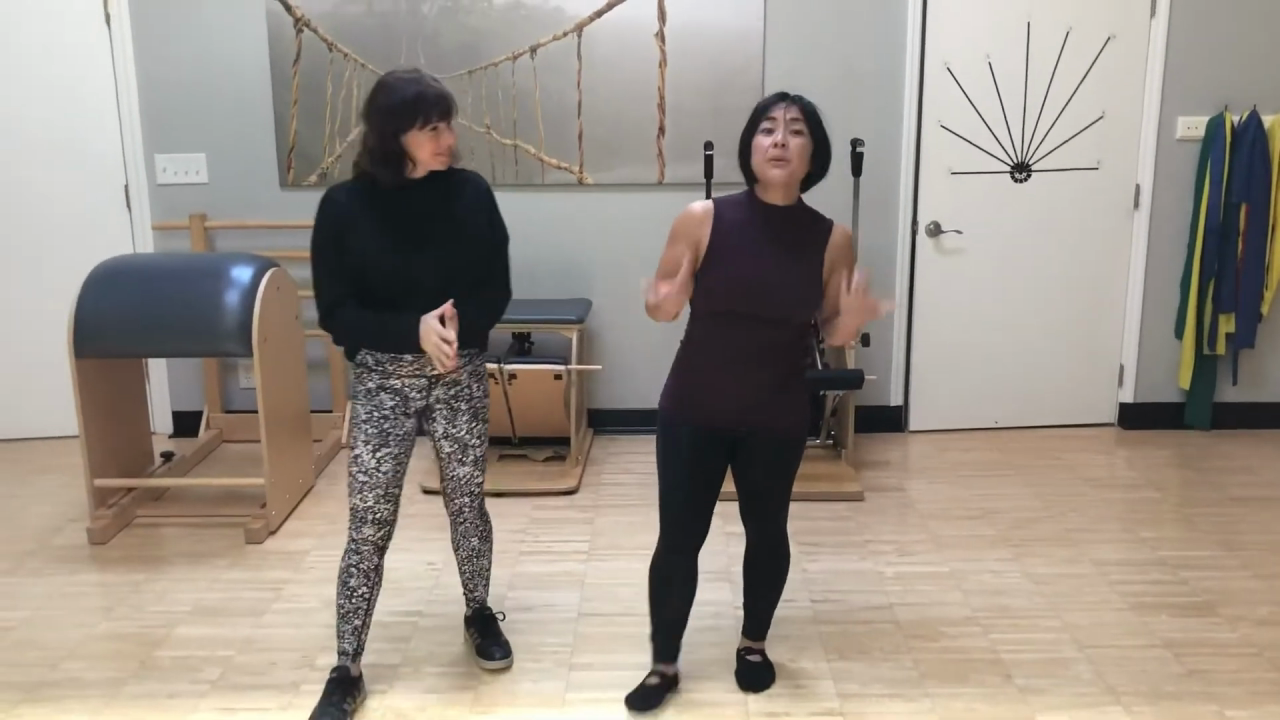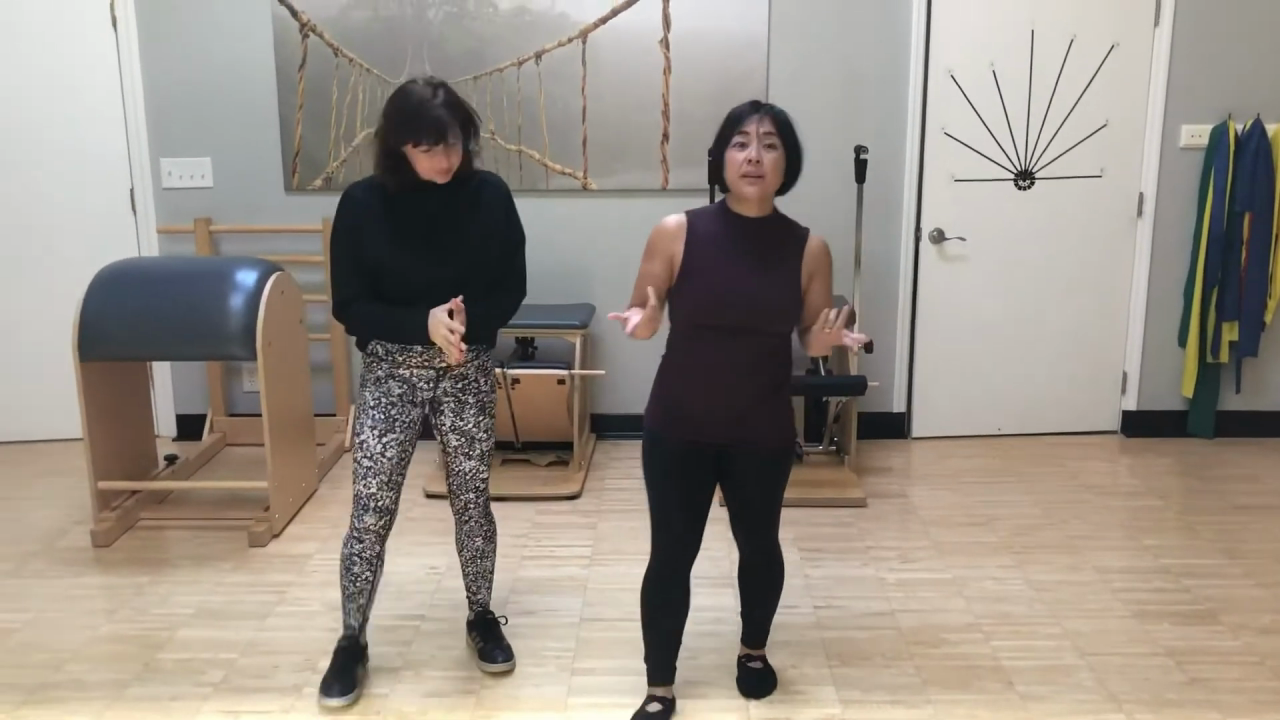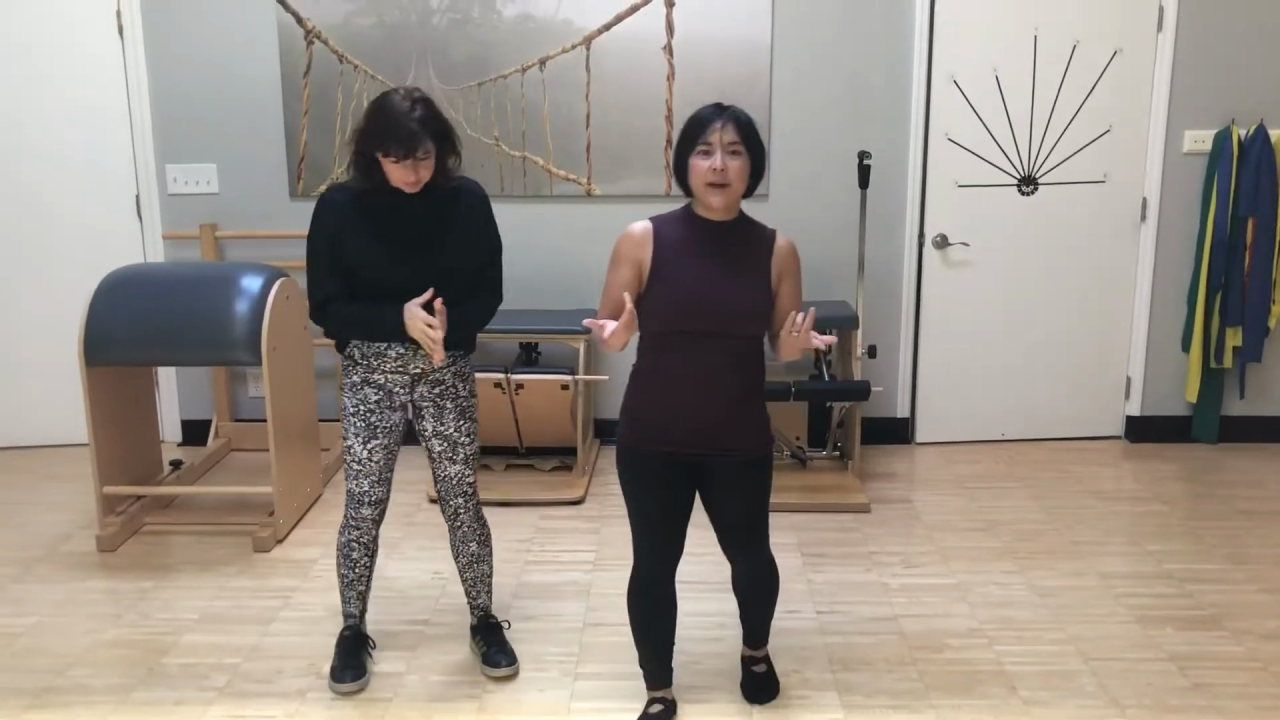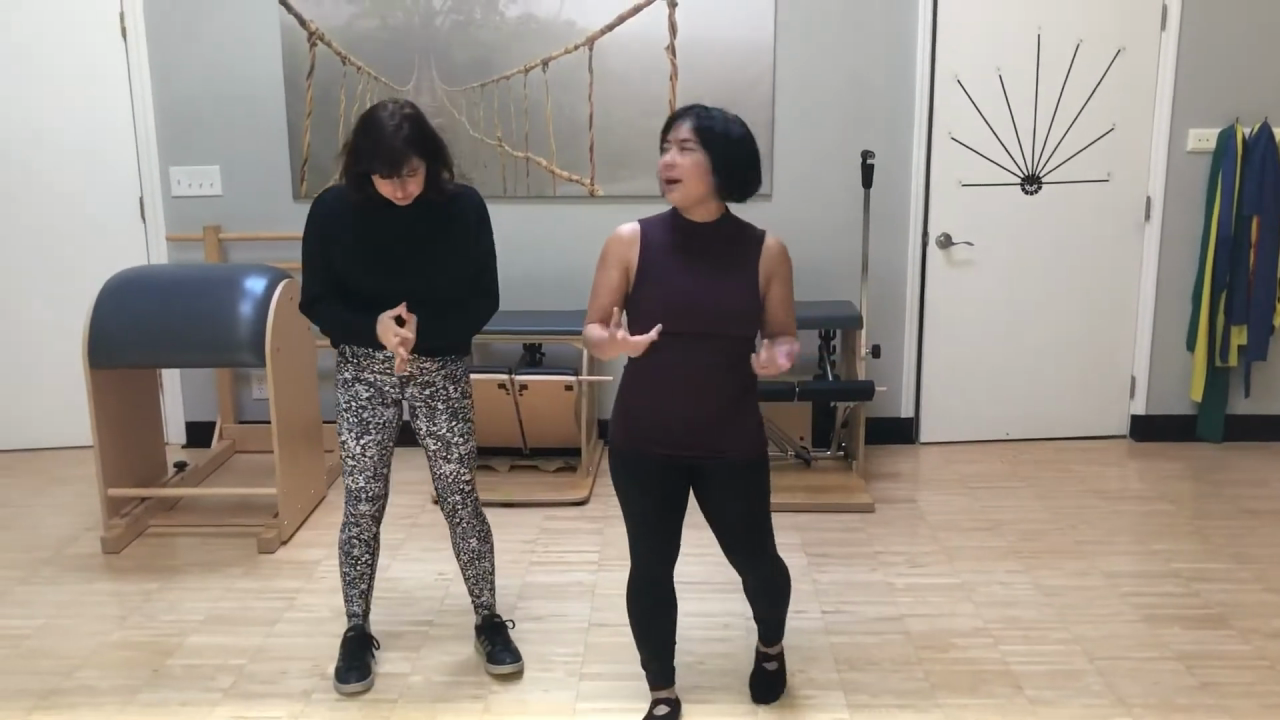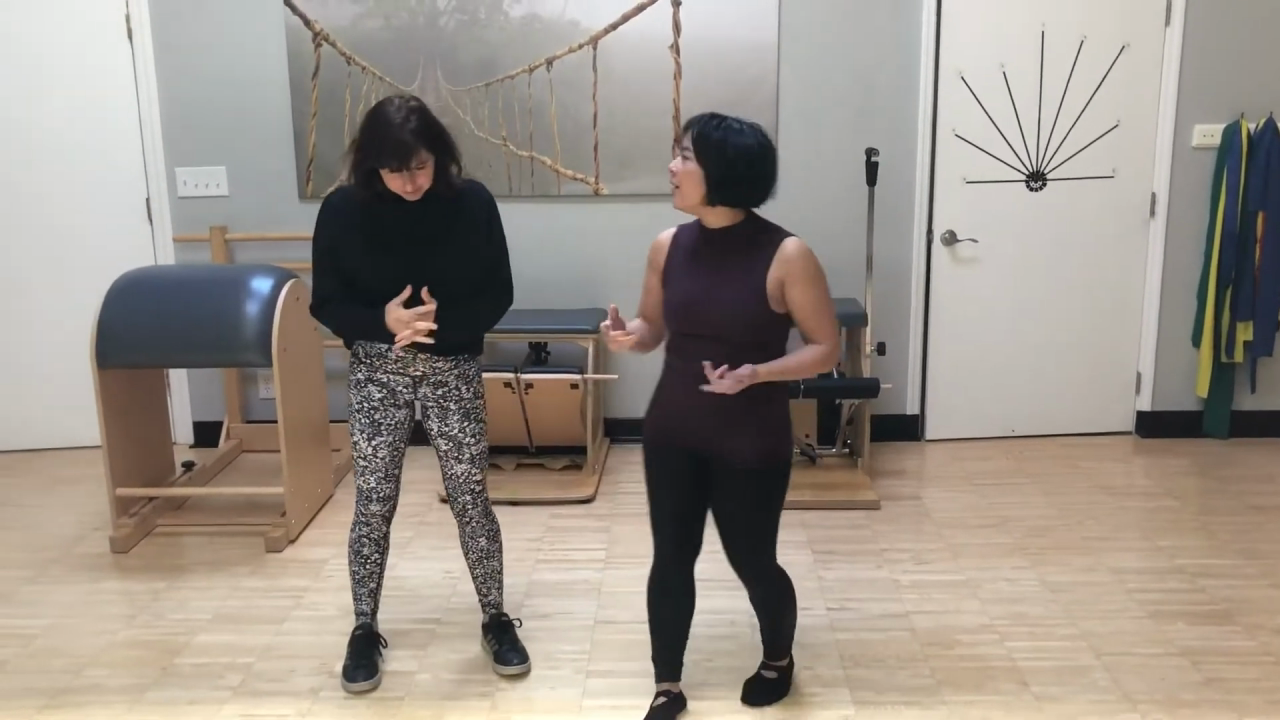
dt=0.3s
person 1, frame 1
left shoulder: (471, 194)
right shoulder: (345, 206)
left elbow: (497, 289)
right elbow: (335, 312)
left wrist: (460, 325)
right wrist: (414, 329)
left hip: (460, 374)
right hip: (382, 379)
left knee: (467, 503)
right knee: (369, 524)
left ankle: (479, 613)
person 1, frame 2
left shoulder: (489, 195)
right shoulder: (364, 202)
left elbow: (511, 288)
right elbow: (349, 305)
left wrist: (468, 321)
right wrist: (423, 324)
left hip: (469, 369)
right hip: (391, 369)
left knee: (471, 499)
right knee: (371, 510)
left ankle: (481, 617)
right ankle: (350, 642)
person 1, frame 3
left shoulder: (467, 201)
right shoulder: (340, 207)
left elbow: (488, 295)
right elbow: (326, 307)
left wrist: (446, 323)
right wrist: (399, 319)
left hip: (447, 371)
right hip: (370, 373)
left knee: (461, 501)
right knee: (363, 507)
left ankle: (484, 621)
right ankle: (352, 630)
person 1, frame 4
left shoulder: (463, 207)
right shoulder: (333, 209)
left elbow: (482, 301)
right elbow: (316, 301)
left wrist: (423, 331)
right wrist: (374, 328)
left hip: (441, 370)
right hip: (362, 372)
left knee: (460, 499)
right knee: (362, 504)
left ankle: (488, 619)
right ankle: (357, 631)
person 1, frame 5
left shoulder: (472, 203)
right shoulder: (343, 210)
left elbow: (498, 296)
right elbow: (326, 303)
left wrist: (441, 321)
right wrist: (384, 319)
left hip: (454, 370)
right hip: (376, 372)
left knee: (470, 499)
right knee: (373, 505)
left ankle: (496, 619)
right ankle: (365, 630)
person 2, frame 1
left shoulder: (831, 239)
right shoulder: (703, 218)
left elbow: (831, 333)
right elbow: (660, 308)
left wrist: (852, 318)
right wrist: (669, 298)
left hip: (777, 418)
right hip: (693, 410)
left knee: (767, 531)
right knee: (679, 537)
left ankle: (753, 643)
right ankle: (664, 663)
person 2, frame 2
left shoulder: (808, 249)
right shoulder: (676, 233)
left elbow: (813, 336)
right elbow: (640, 317)
left wrist: (828, 338)
right wrist: (643, 323)
left hip: (764, 433)
right hip: (677, 428)
left knee: (759, 546)
right knee: (671, 555)
left ankle: (753, 649)
person 2, frame 3
left shoulder: (776, 250)
right shoulder: (642, 239)
left elbow: (783, 344)
right elbow: (609, 325)
left wrist: (798, 342)
right wrist: (615, 334)
left hip: (740, 441)
right hip: (652, 438)
left knee: (750, 555)
right knee: (654, 564)
left ankle: (756, 651)
person 2, frame 4
left shoulder: (765, 251)
right shoulder: (630, 241)
left elbow: (781, 333)
right elbow: (593, 330)
left wrist: (779, 356)
right wrist: (612, 343)
left hip: (732, 442)
right hip: (644, 440)
left knee: (755, 556)
right knee: (651, 566)
left ankle: (771, 644)
person 2, frame 5
left shoulder: (787, 255)
right shoulder: (669, 245)
left elbow: (826, 347)
left wrist: (754, 373)
right wrist: (627, 336)
left hip: (753, 444)
right hip: (672, 434)
left knee: (753, 561)
right knee: (671, 558)
left ankle: (778, 658)
